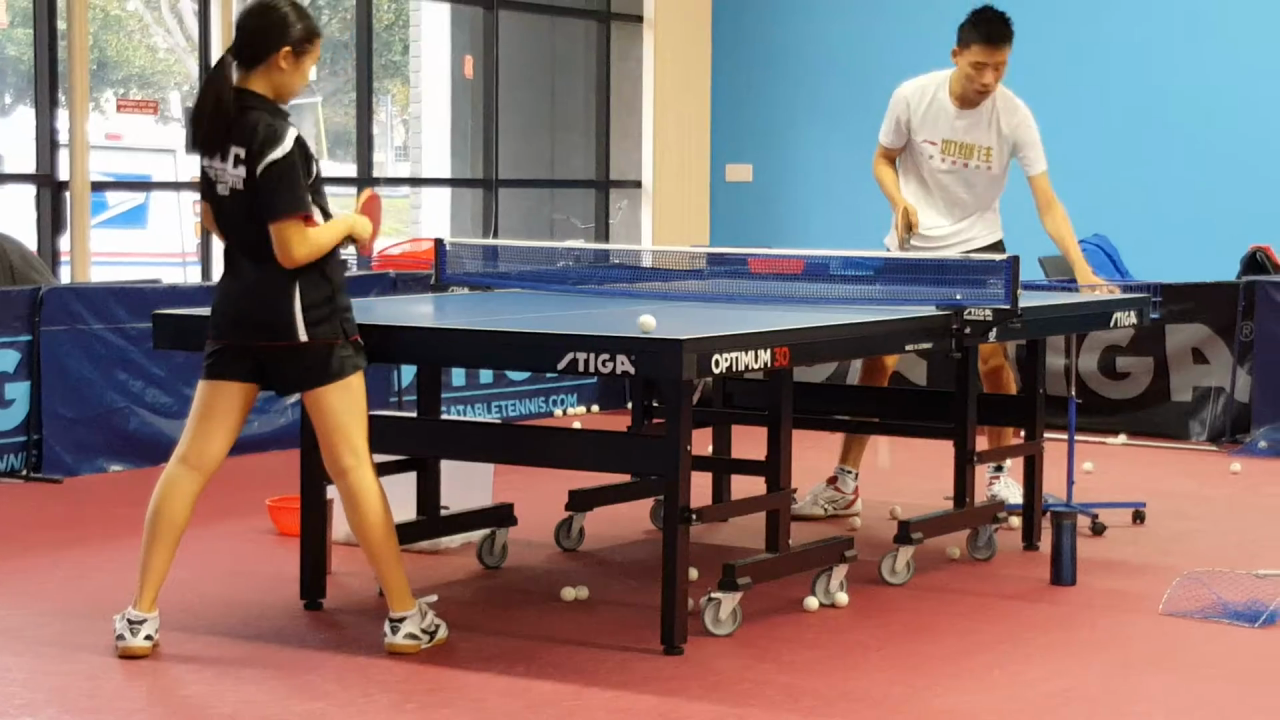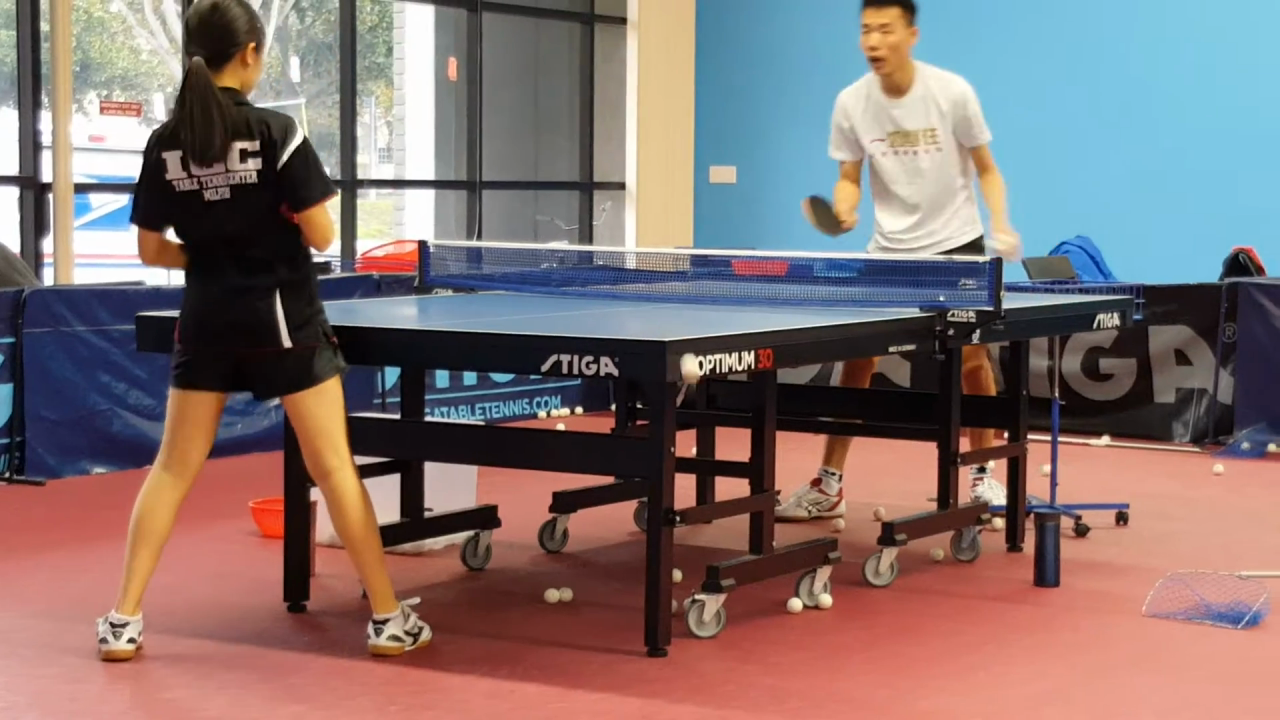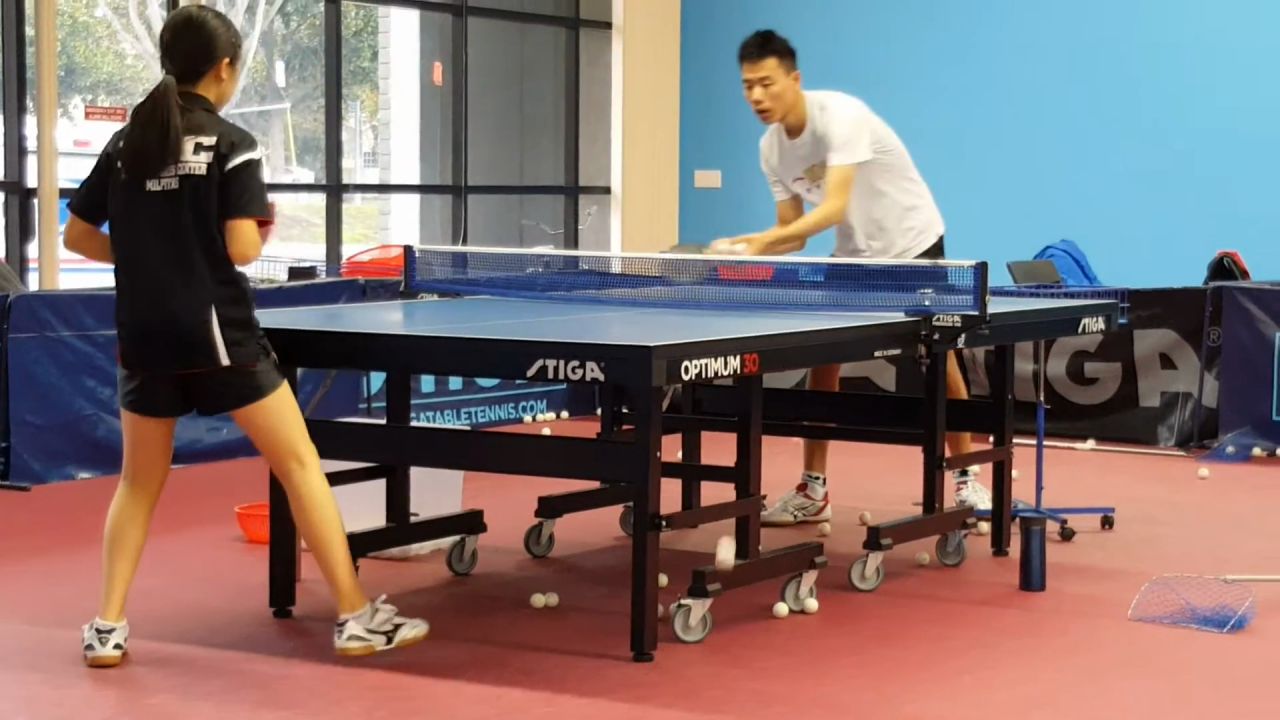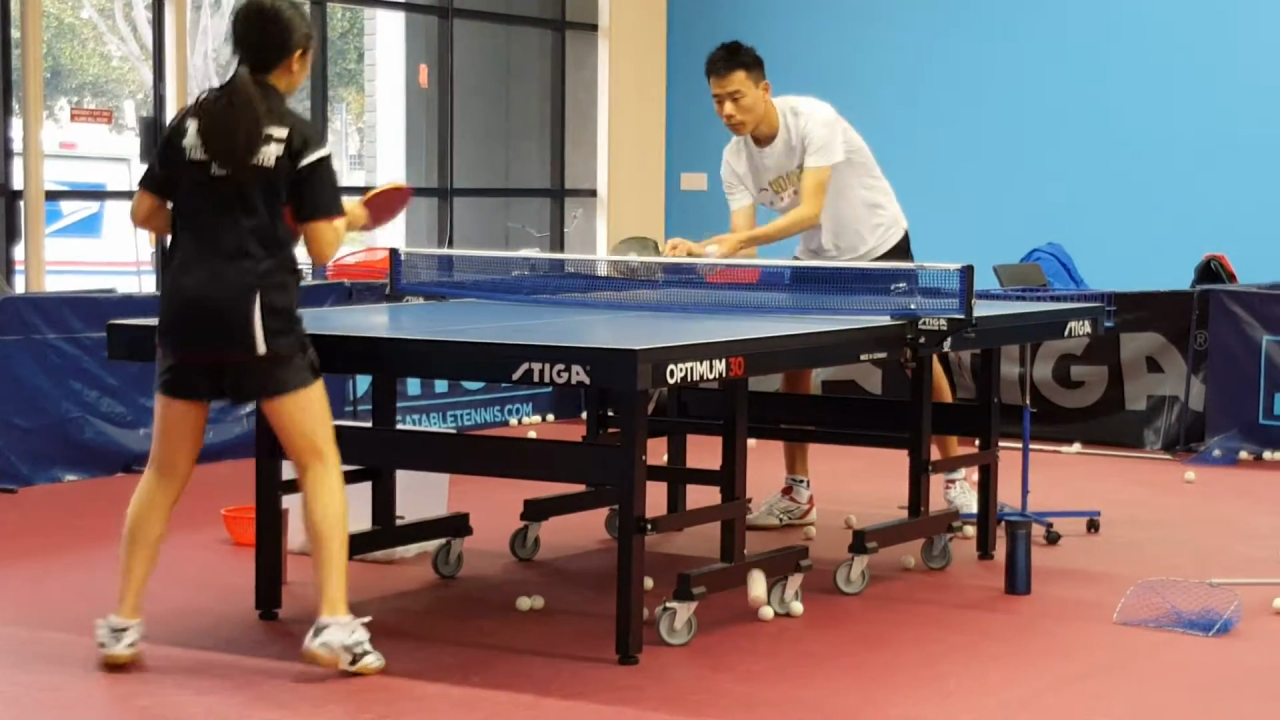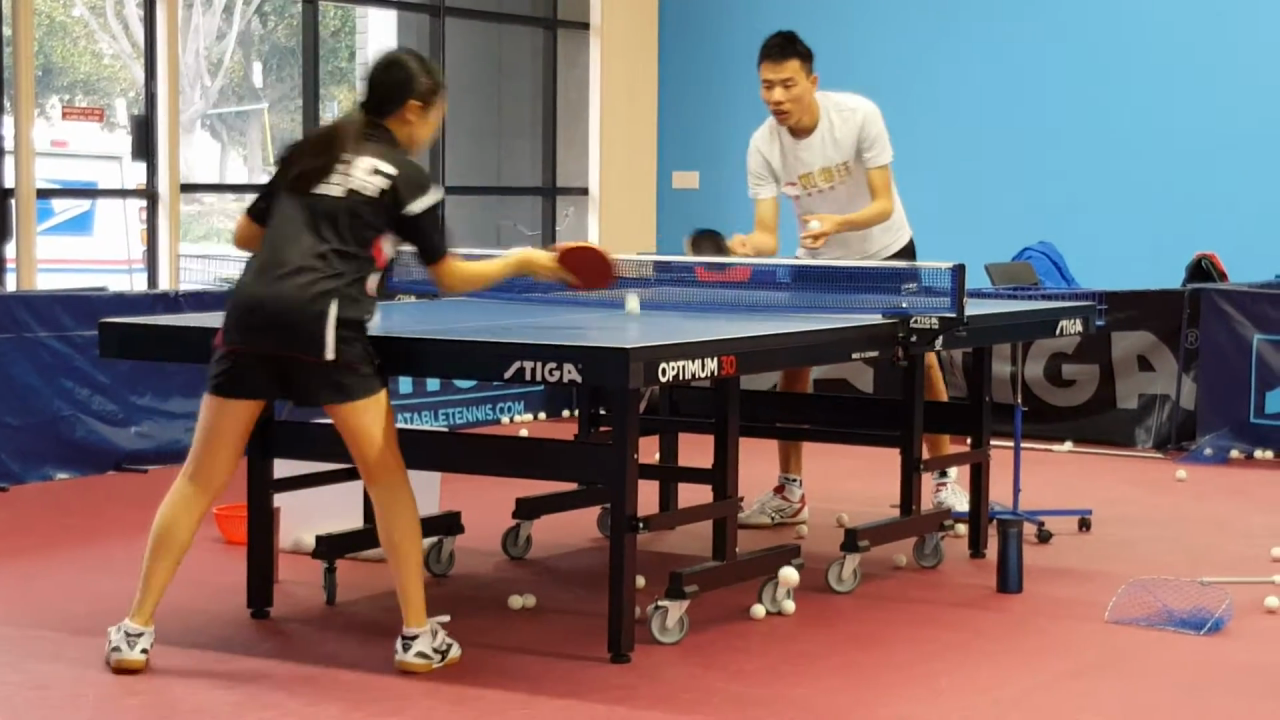
dt=0.4s
person 1, frame 1
left shoulder: (219, 123)
right shoulder: (277, 135)
right elbow: (293, 250)
right wrist: (350, 224)
left hip: (237, 311)
right hip: (305, 313)
left knee: (192, 460)
right knee: (351, 465)
left ankle: (139, 616)
right ankle: (405, 616)
person 1, frame 2
left shoulder: (165, 143)
right shoulder: (276, 132)
left elbow: (152, 251)
right elbow: (319, 235)
left hip: (205, 322)
right hip: (283, 319)
left knee: (172, 470)
right knee: (333, 468)
left ankle: (122, 620)
right ankle: (388, 618)
person 1, frame 3
left shoulder: (125, 141)
right shoulder: (231, 143)
left elbow: (78, 237)
right elbow: (242, 250)
right wrist: (255, 226)
left hip: (143, 334)
right hip: (216, 329)
left knee: (139, 483)
right knee: (301, 467)
left ankle: (107, 627)
right ankle: (356, 615)
person 1, frame 4
left shoulder: (191, 121)
right shoulder: (299, 136)
left elbow: (145, 213)
right elbow: (322, 249)
right wrist: (349, 217)
left hip: (185, 312)
right hip: (256, 316)
left knee: (166, 471)
right knee: (321, 464)
left ankle: (121, 624)
right ankle: (334, 624)
person 1, frame 5
left shoulder: (308, 153)
right shoulder: (407, 178)
left elbow: (246, 235)
right elbow: (450, 278)
right wrist: (523, 261)
left hip: (250, 315)
right hip: (324, 323)
left knee: (200, 476)
right knee: (387, 477)
left ankle: (135, 631)
right ankle: (418, 634)
person 2, frame 1
left shoulder: (1015, 116)
right shoulder: (912, 96)
left elbow: (1046, 203)
right elbow: (883, 159)
left wrist: (1081, 269)
right wrist: (900, 202)
left hip: (978, 245)
right hip: (911, 247)
left knee: (993, 357)
right knee: (877, 360)
left ankle: (999, 473)
right ankle: (845, 482)
person 2, frame 2
left shoulder: (952, 92)
right shoulder: (850, 104)
left elbow: (986, 171)
right elbow: (849, 180)
left wrist: (1001, 228)
right wrist: (842, 207)
left hip: (955, 243)
right hip: (889, 248)
left knee: (972, 357)
right knee: (857, 361)
left ankle: (983, 475)
right ankle: (829, 484)
person 2, frame 3
left shoulder: (841, 114)
right shoulder: (770, 148)
left elbow: (836, 207)
right elbow: (791, 234)
left wrist: (763, 240)
right wrist: (750, 243)
left hip: (913, 245)
right hip: (853, 256)
left knee: (940, 361)
right knee: (822, 362)
left ankle: (965, 477)
right ankle: (813, 488)
person 2, frame 4
left shoulder: (814, 118)
right shoulder: (735, 158)
left elbow: (811, 211)
right elbow: (744, 240)
left wrist: (735, 242)
right wrist: (699, 249)
left hip: (879, 246)
right hip: (818, 258)
right knee: (793, 363)
left ankle: (955, 476)
right ankle: (797, 492)
person 2, frame 5
left shoulder: (859, 115)
right shoulder: (763, 146)
left elbow: (885, 205)
right elbow: (768, 235)
left wrist: (836, 222)
right wrist: (746, 244)
left hip: (886, 252)
right hip: (820, 261)
left knee: (922, 362)
right knee: (793, 364)
left ankle: (944, 479)
right ankle: (789, 490)
